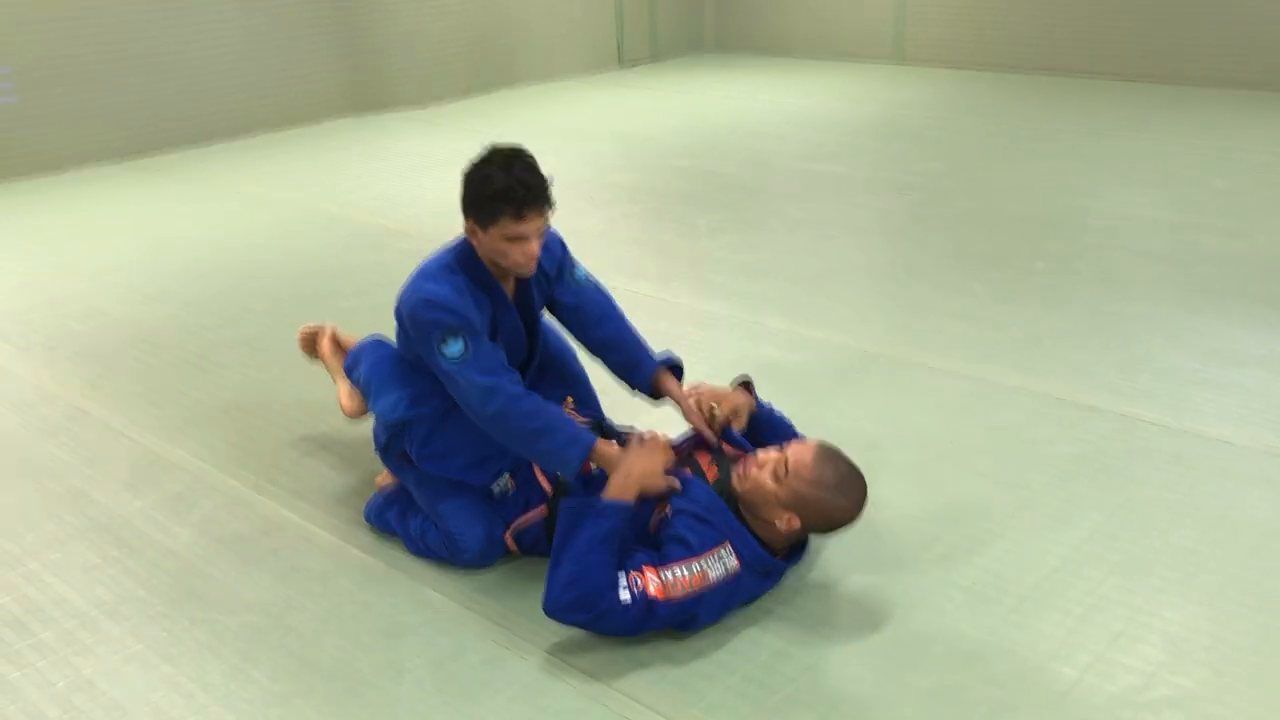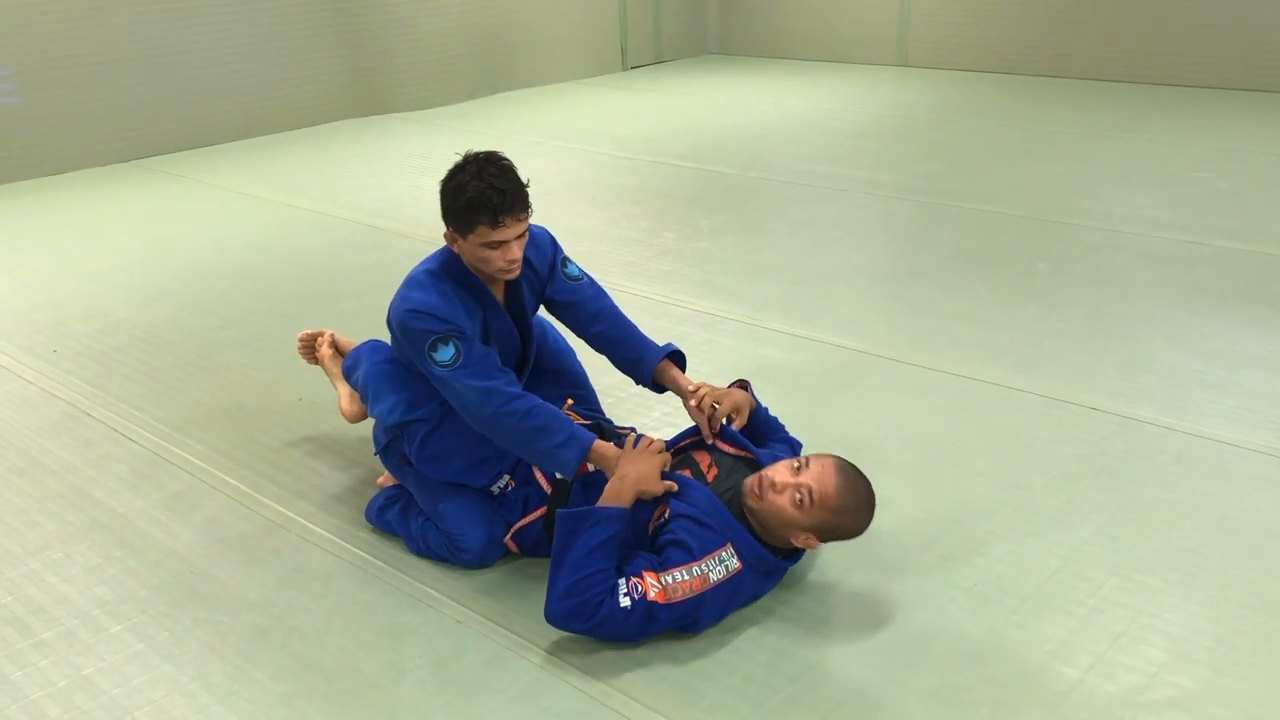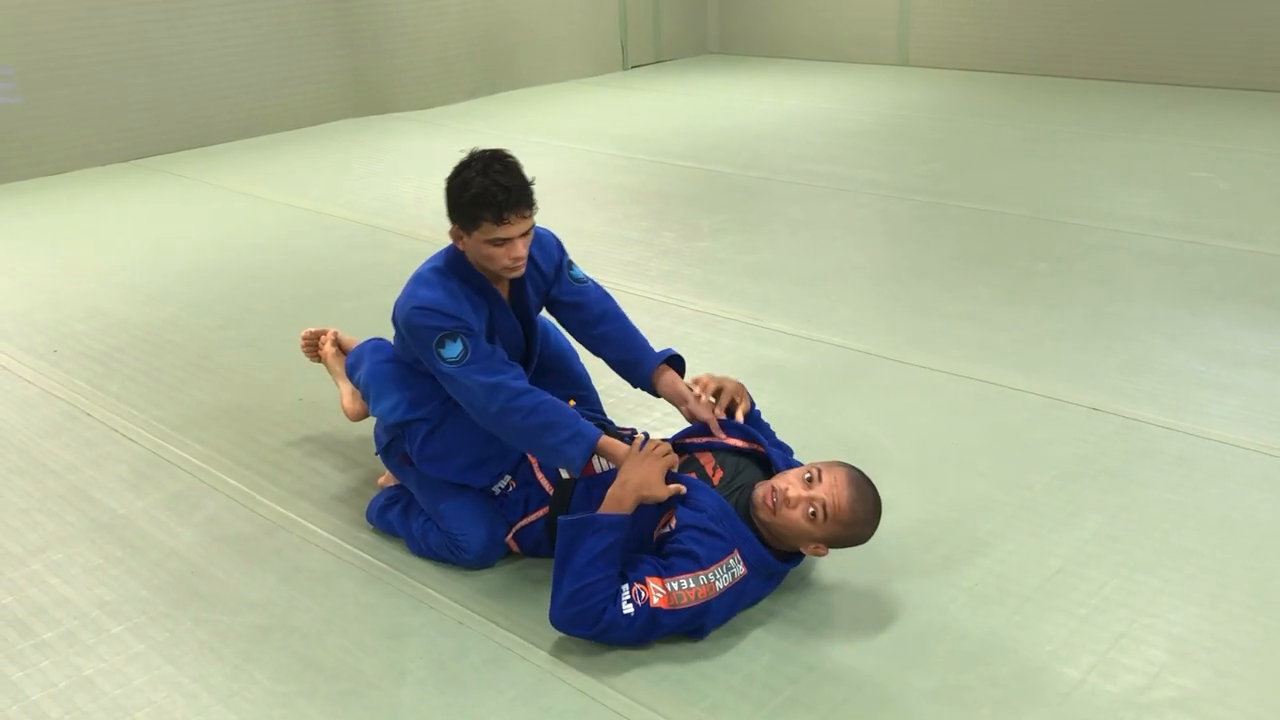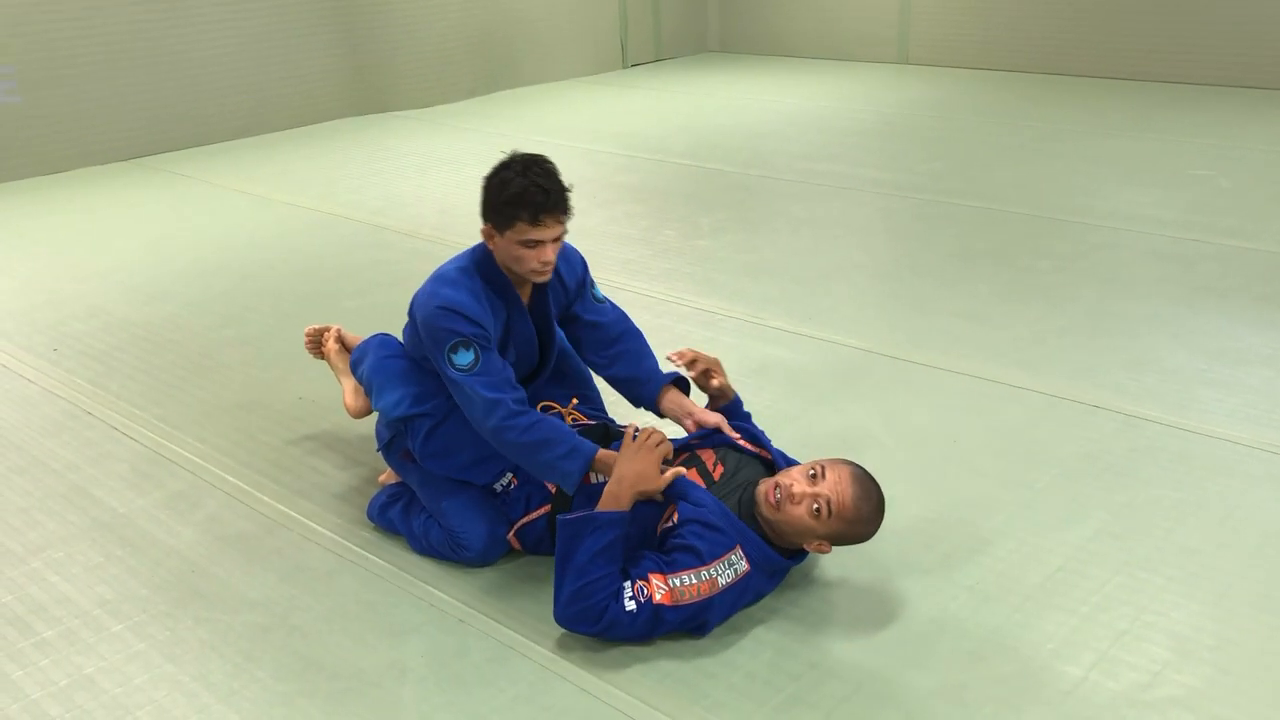
dt=0.2s
person 1, frame 1
left shoulder: (710, 558)
right shoulder: (775, 460)
left elbow: (578, 600)
right elbow: (778, 431)
left wrist: (623, 485)
right wrist: (745, 402)
left hip: (530, 492)
left ankle: (364, 363)
right ankle: (366, 368)
person 1, frame 2
left shoulder: (712, 560)
right shoulder: (769, 465)
left elbow: (580, 608)
right elbow: (776, 440)
left wrist: (621, 489)
right wrist: (743, 400)
left hip: (526, 492)
left ankle: (362, 367)
right ankle: (366, 379)
person 1, frame 3
left shoulder: (718, 566)
right shoulder: (771, 466)
left elbow: (584, 612)
right elbow: (747, 435)
left wrist: (623, 495)
right wrist: (738, 400)
left hip: (529, 494)
left ankle: (367, 364)
right ankle: (369, 370)
person 1, frame 4
left shoulder: (721, 563)
right shoulder: (775, 469)
left elbow: (589, 610)
left wrist: (621, 488)
right wrist: (723, 392)
left hip: (534, 491)
right hip: (578, 434)
left ankle: (370, 360)
right ankle: (371, 373)
person 2, frame 1
left shoulder: (543, 249)
right shoulder: (433, 300)
left elbow: (599, 322)
right elbow: (501, 404)
left wrist: (676, 391)
right wrist: (606, 456)
right hip: (438, 424)
right knee: (475, 545)
right ankle: (413, 481)
person 2, frame 2
left shoulder: (534, 248)
right shoulder: (422, 309)
left elbow: (596, 315)
right elbow: (499, 407)
left wrist: (677, 382)
right wrist: (605, 456)
right hip: (435, 425)
right knee: (475, 544)
right ankle: (412, 481)
person 2, frame 3
left shoulder: (539, 250)
right shoulder: (428, 306)
left elbow: (598, 319)
right elbow: (505, 403)
left wrist: (675, 388)
right wrist: (613, 451)
right hip: (435, 426)
right knee: (477, 544)
right ankle: (413, 480)
person 2, frame 4
left shoulder: (561, 265)
right shoulder: (448, 305)
left elbow: (612, 342)
right elbow: (503, 419)
left wrist: (681, 408)
right wrist: (608, 465)
right hip: (438, 423)
right knee: (479, 543)
right ankle: (413, 473)
